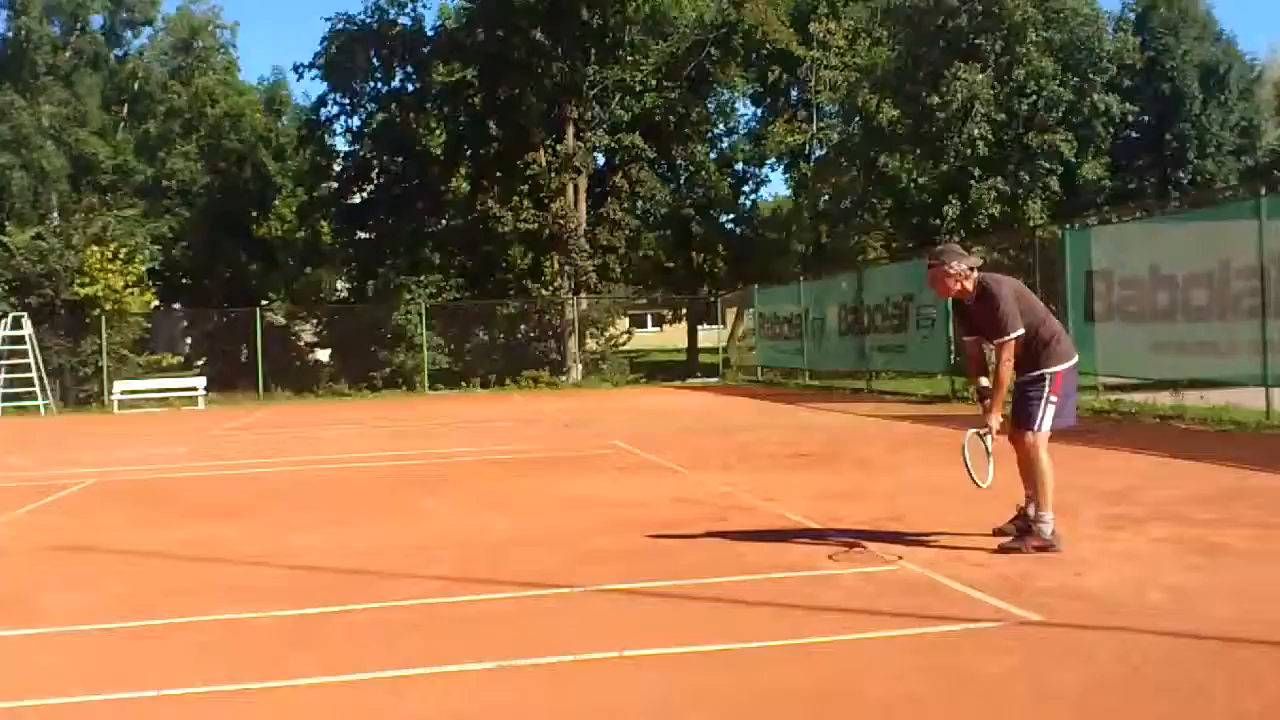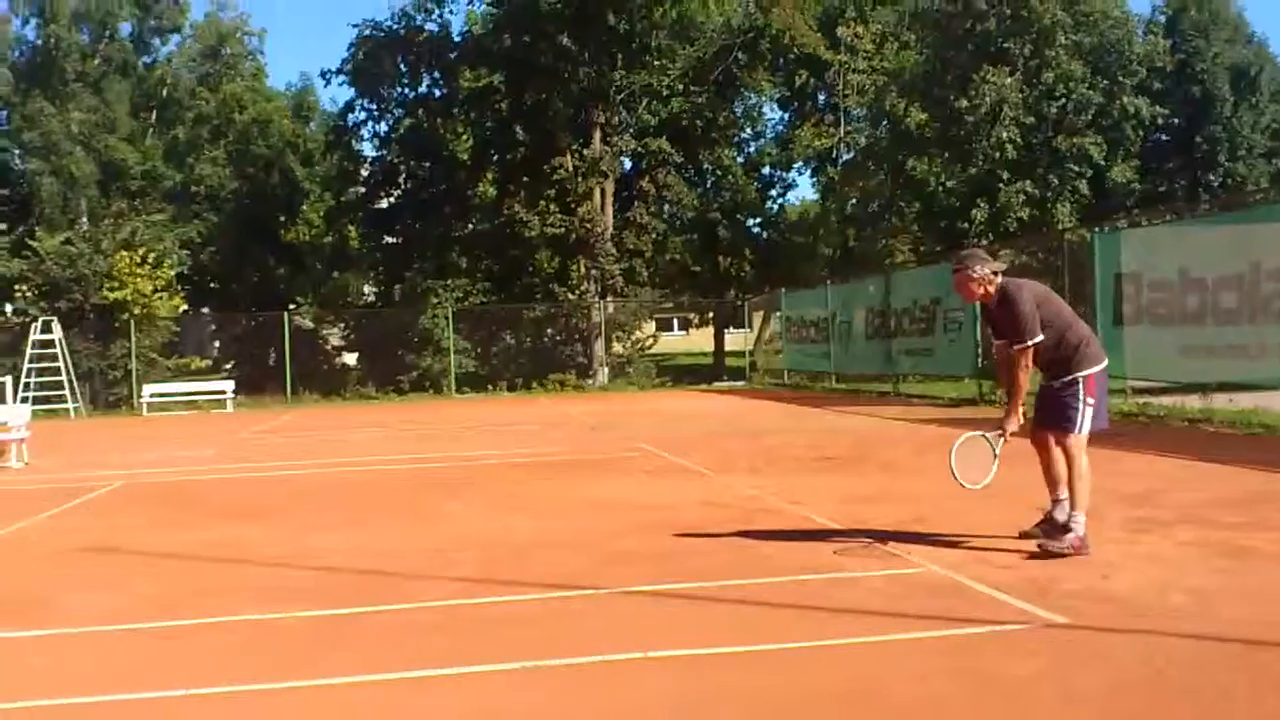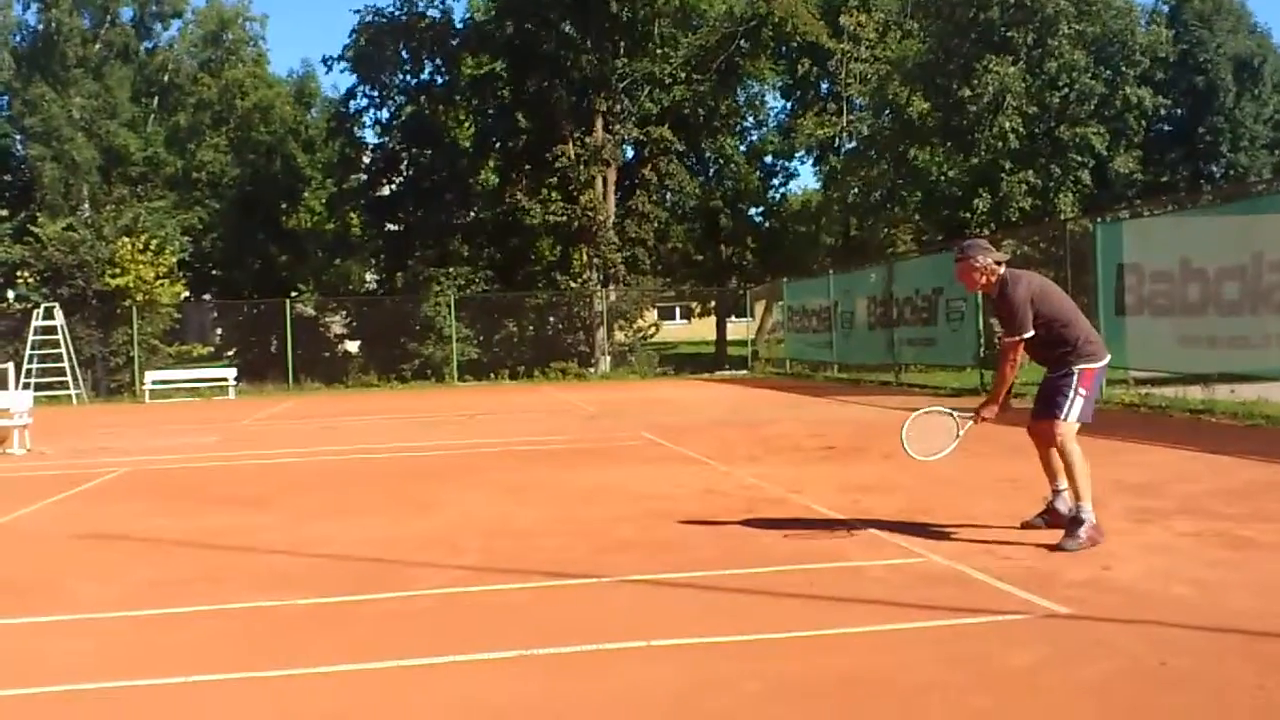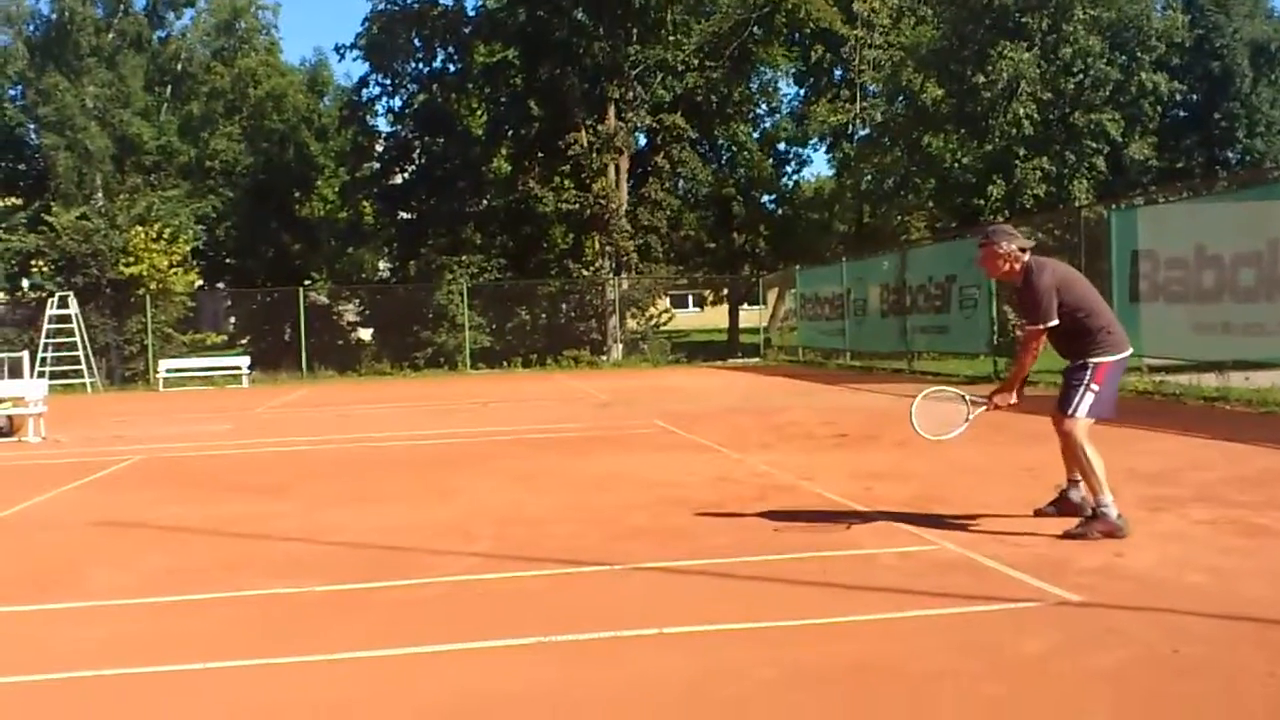
dt=0.3s
person 1, frame 1
left shoulder: (997, 293)
right shoulder: (961, 303)
left elbow: (1005, 358)
right elbow: (973, 352)
left wrist: (994, 410)
right wrist: (983, 396)
left hip: (1052, 364)
right hip: (1029, 367)
left knee: (1033, 442)
right knee: (1019, 439)
left ankle: (1045, 532)
right ankle: (1031, 514)
person 1, frame 2
left shoulder: (1018, 298)
right shoulder: (991, 306)
left elbow: (1024, 363)
right elbow: (1005, 356)
left wrist: (1013, 413)
right wrist: (1012, 404)
left hip: (1082, 368)
right hip: (1056, 371)
left knee: (1072, 444)
right knee: (1043, 440)
left ankle: (1076, 532)
right ankle: (1058, 516)
person 1, frame 3
left shoulder: (1015, 291)
right shoulder: (1002, 291)
left elbow: (1013, 356)
right elbow: (1009, 350)
left wrist: (993, 400)
right wrist: (1003, 393)
left hip: (1082, 360)
right hip: (1061, 363)
left knee: (1061, 435)
right knee: (1039, 430)
left ankle: (1086, 520)
right ankle: (1061, 506)
person 1, frame 4
left shoulder: (1040, 279)
right shoulder: (1025, 281)
left elbow: (1034, 346)
right elbow: (1028, 340)
left wrist: (1007, 388)
right wrist: (1017, 384)
left hip: (1102, 352)
right hip: (1088, 352)
left knee: (1073, 429)
right knee: (1063, 422)
left ankle: (1108, 515)
right ankle: (1074, 496)
